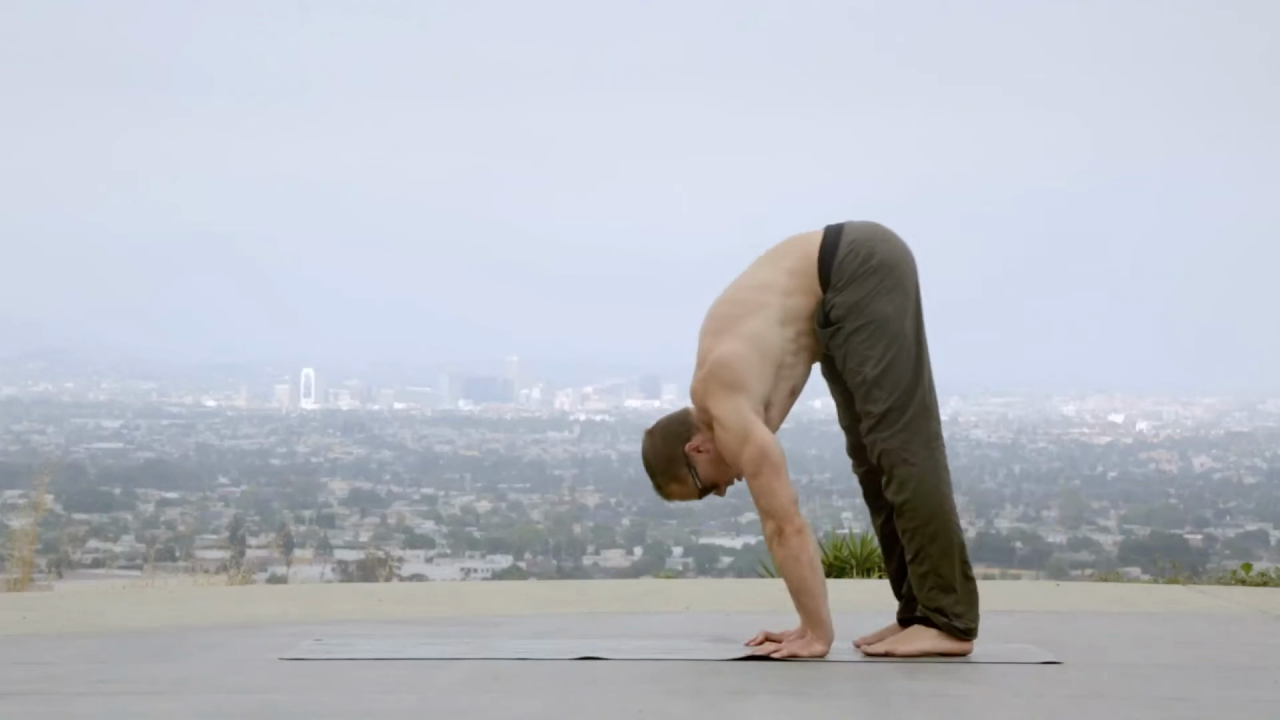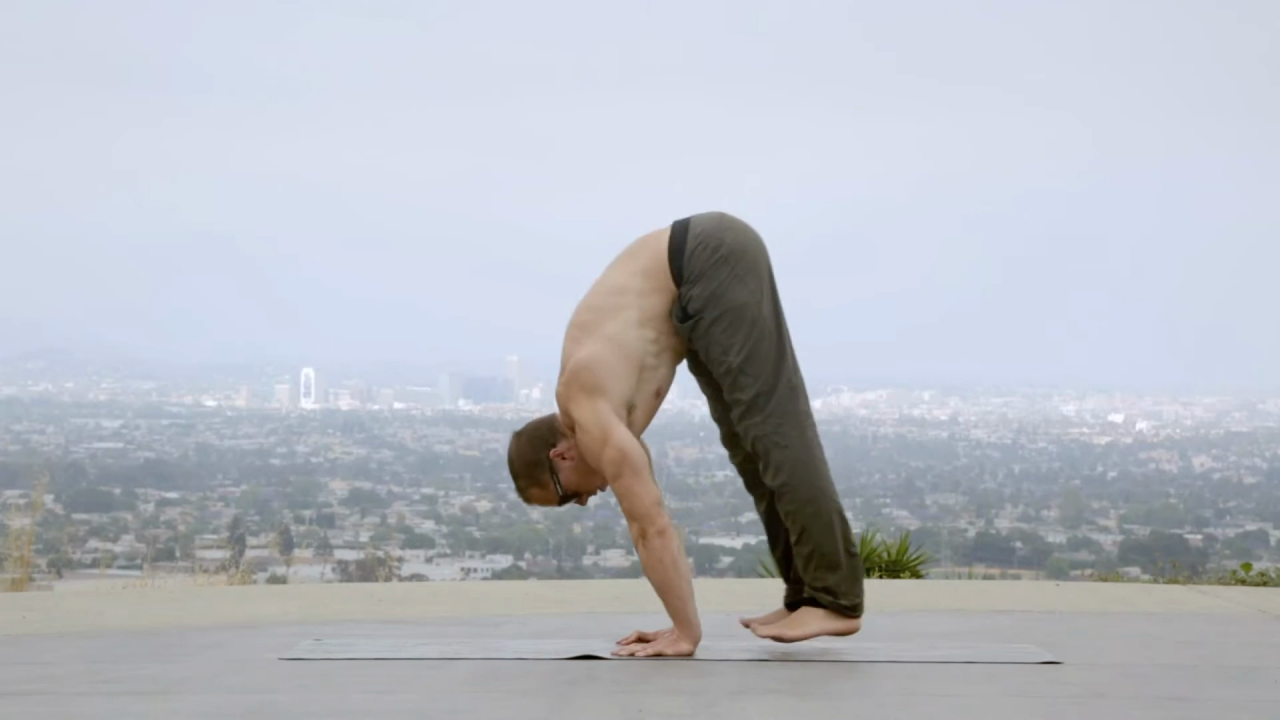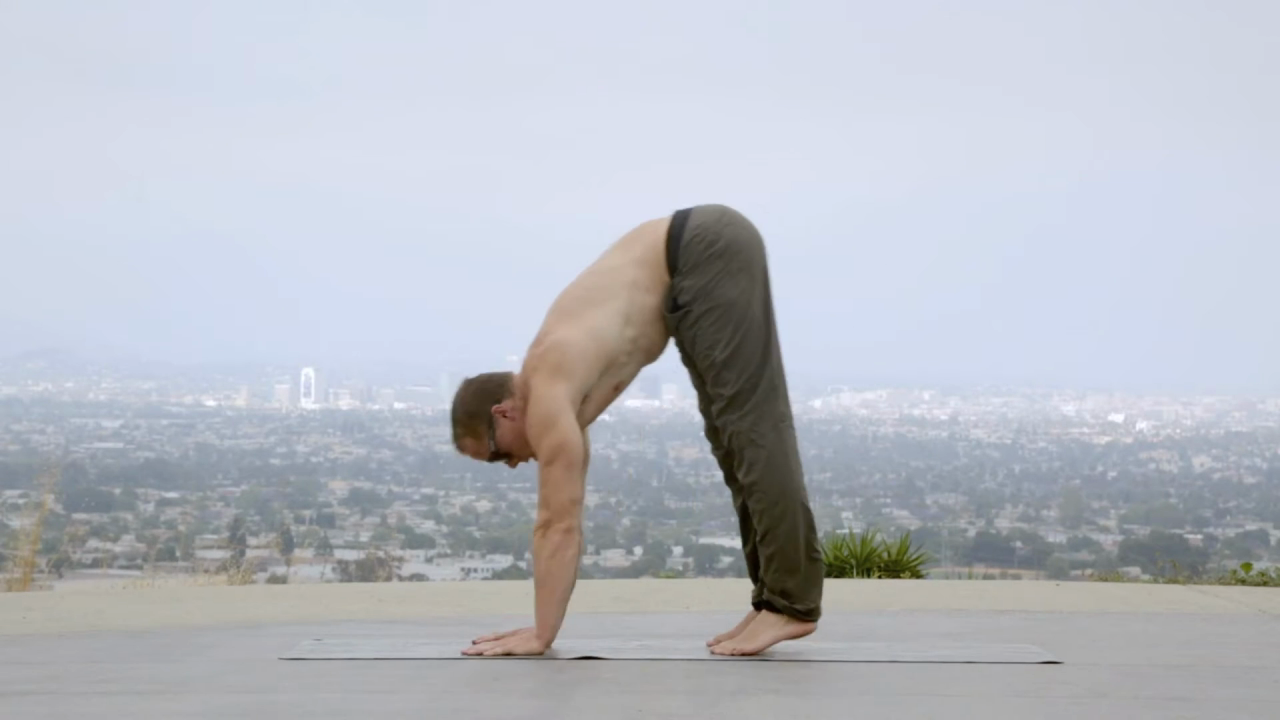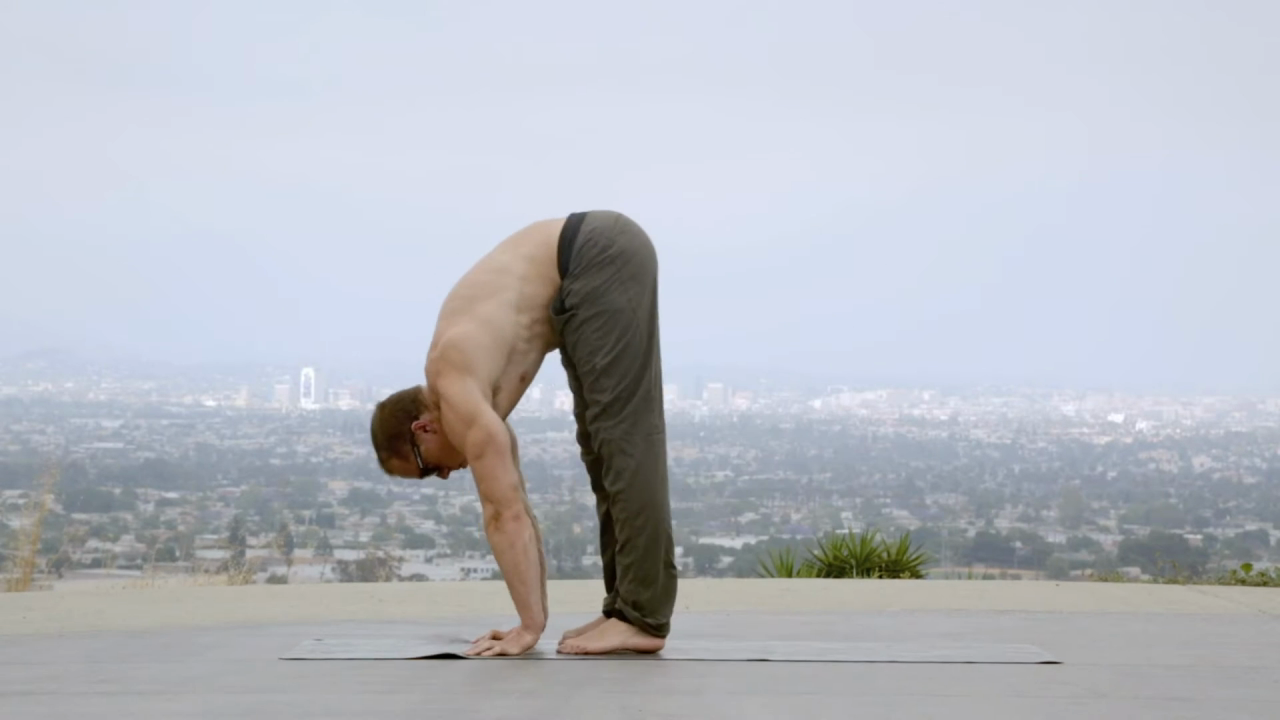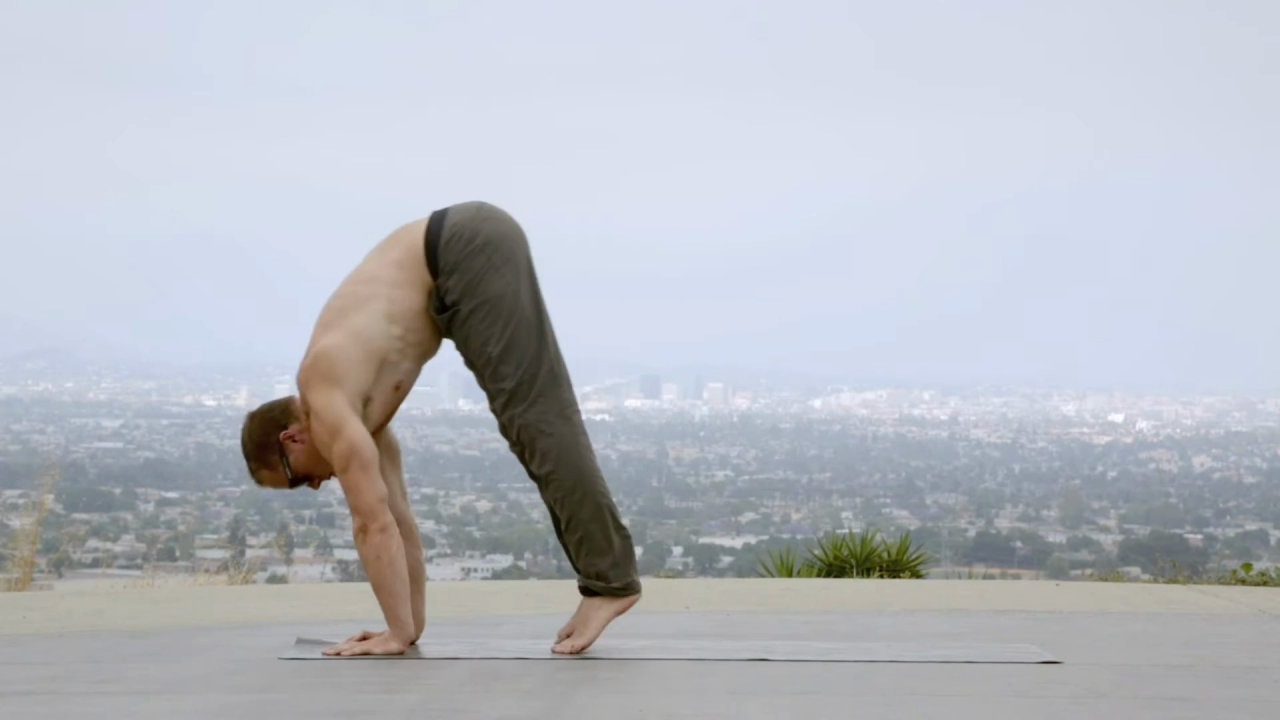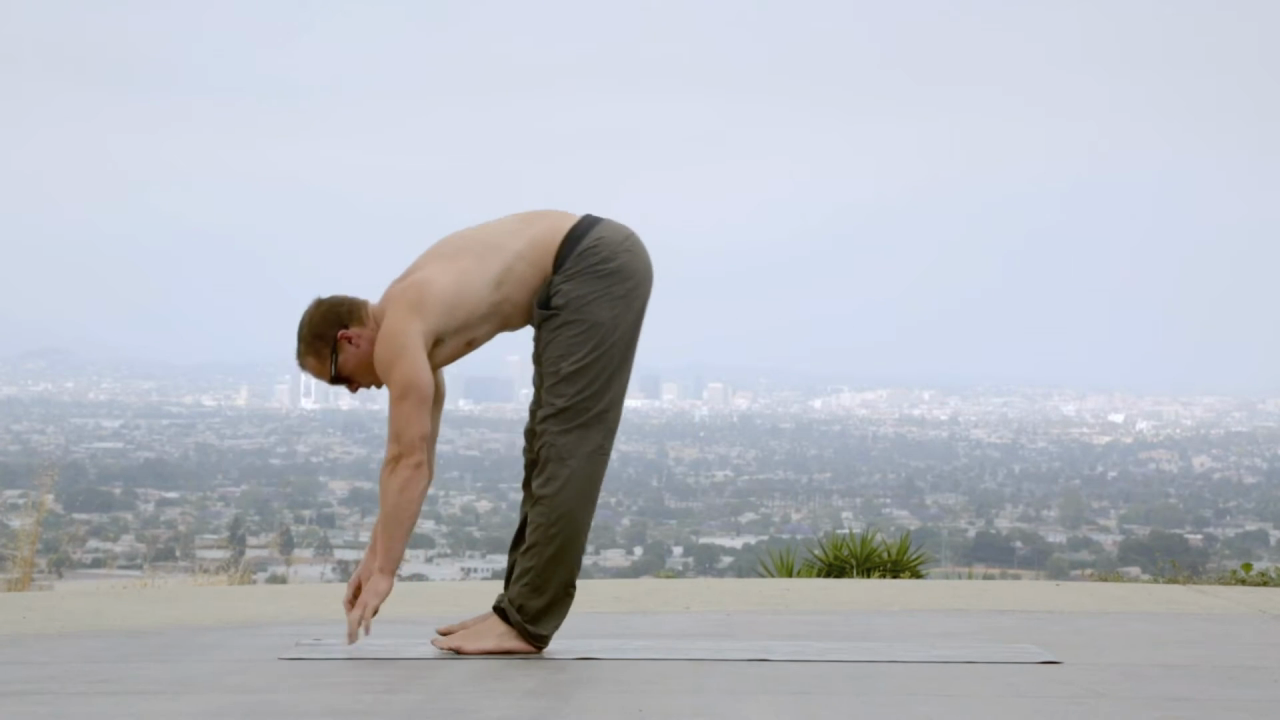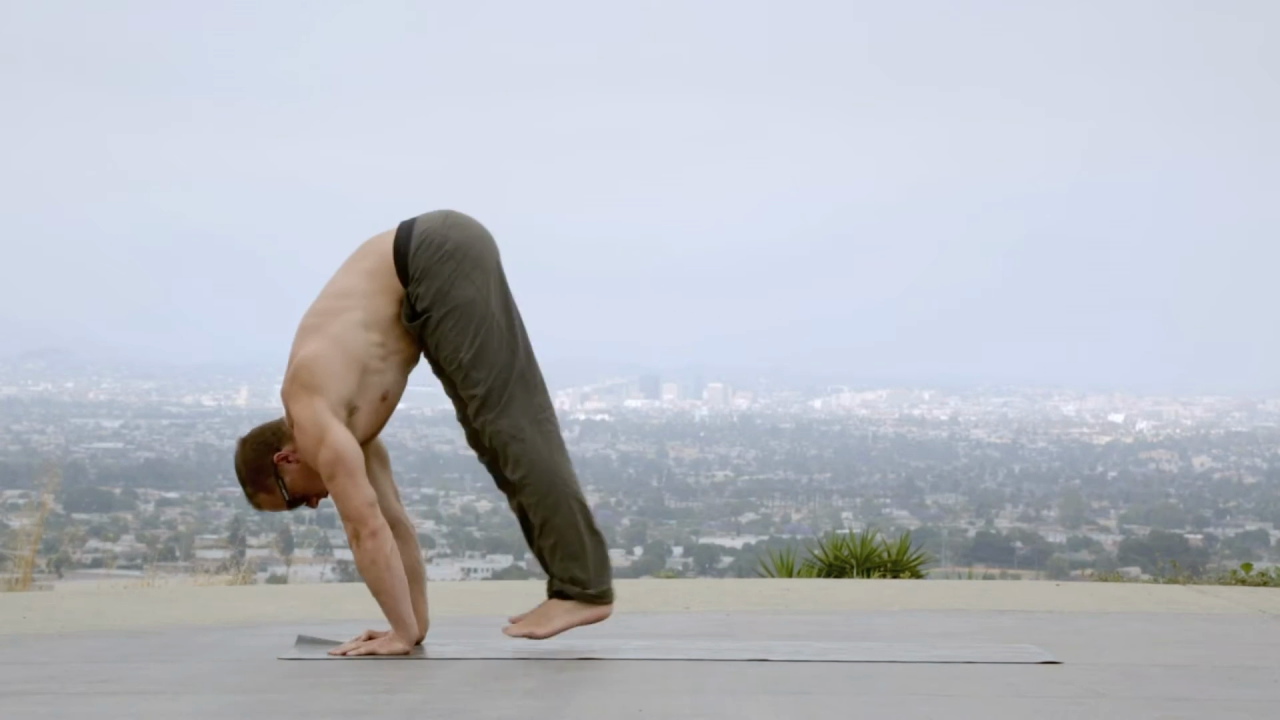
dt=0.7s
person 1, frame 1
left shoulder: (727, 417)
right shoulder: (736, 409)
left elbow: (787, 528)
right elbow: (781, 524)
left wrist: (819, 633)
right wrist: (810, 625)
left hip: (862, 267)
right hip: (852, 273)
left knee: (902, 447)
right knee: (875, 452)
left ankle: (947, 621)
right ankle: (920, 614)
person 1, frame 2
left shoulder: (591, 420)
right shoulder: (605, 413)
left elbow: (653, 529)
right elbow: (653, 524)
left wrist: (686, 632)
right wrist: (683, 624)
left hip: (712, 258)
right hip: (709, 263)
left knee: (772, 431)
right knee: (747, 438)
left ankle: (834, 599)
right ankle: (816, 594)
person 1, frame 3
left shoulder: (544, 401)
right shoulder: (565, 401)
left elbow: (558, 524)
right elbow: (566, 518)
left wrist: (540, 632)
right wrist: (547, 625)
left hip: (709, 249)
right hip: (702, 256)
left knee: (749, 429)
right knee: (737, 431)
left ankle: (788, 604)
right ankle: (779, 600)
person 1, frame 4
left shoulder: (457, 398)
right shoulder: (476, 401)
left elbow: (505, 514)
right elbow: (513, 509)
left wrist: (530, 626)
right wrist: (534, 618)
left hip: (599, 255)
left knee: (623, 437)
right knee: (604, 440)
left ankle: (642, 617)
right ankle: (630, 608)
person 1, frame 5
left shoulder: (325, 407)
right shoulder: (359, 411)
left elbow: (375, 525)
right elbow: (396, 519)
left wrist: (401, 631)
right wrist: (406, 625)
left hip: (473, 243)
right hip: (471, 246)
left knee: (532, 419)
right knee: (530, 420)
left ankle: (609, 580)
right ankle: (611, 572)
person 1, frame 6
left shoulder: (395, 335)
right shoulder: (417, 332)
left elbow: (408, 459)
right elbow: (414, 457)
left wrist: (384, 571)
right wrist: (375, 557)
left hip: (595, 265)
right hip: (597, 262)
left knee: (565, 447)
right knee: (554, 446)
left ankle: (523, 619)
right ankle: (521, 612)
person 1, frame 7
left shoulder: (312, 417)
right shoulder: (338, 423)
left elbow: (368, 532)
right elbow: (393, 521)
left wrist: (404, 632)
right wrist: (415, 624)
left hip: (442, 250)
right hip: (443, 253)
left knee: (508, 425)
right knee: (505, 425)
left ankle: (584, 586)
right ankle: (584, 584)
